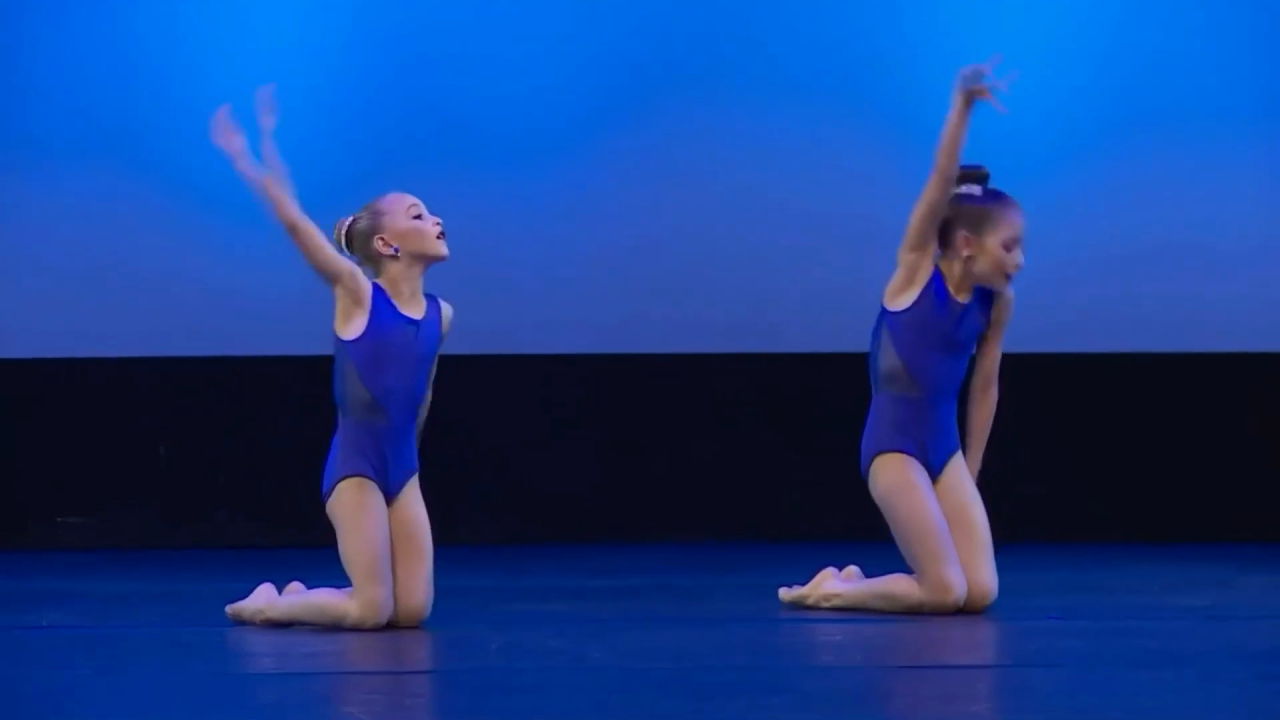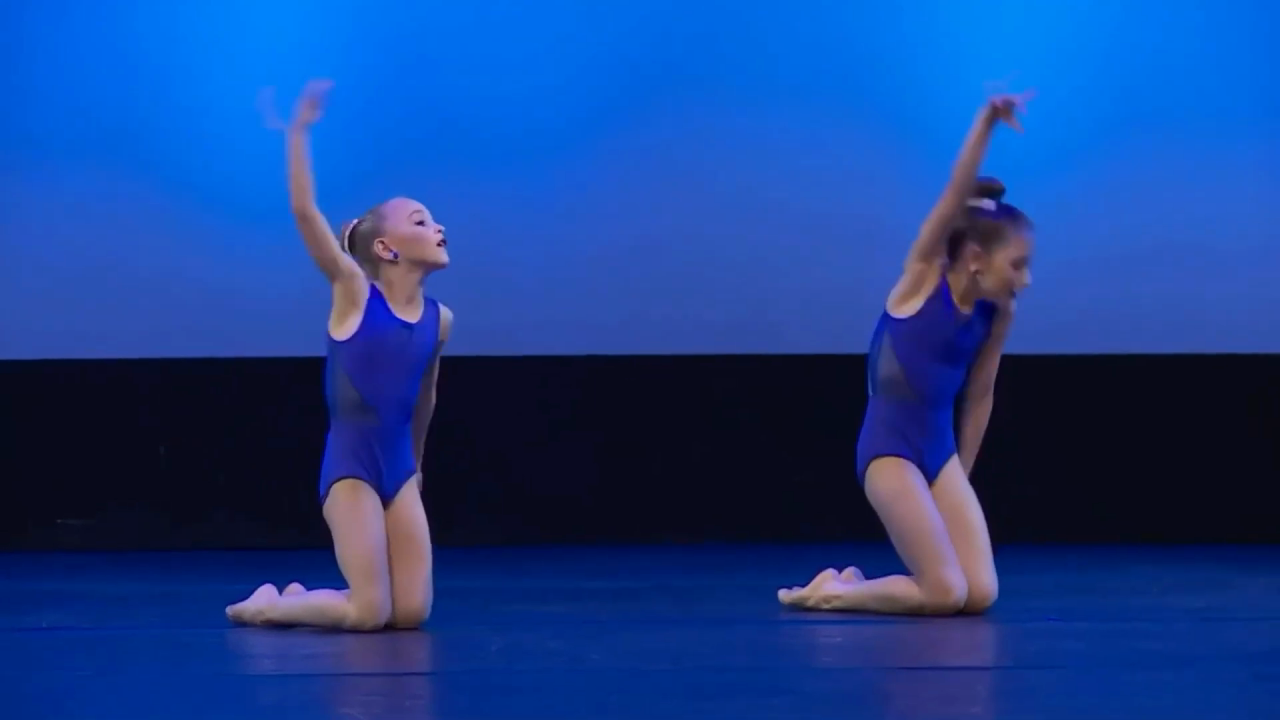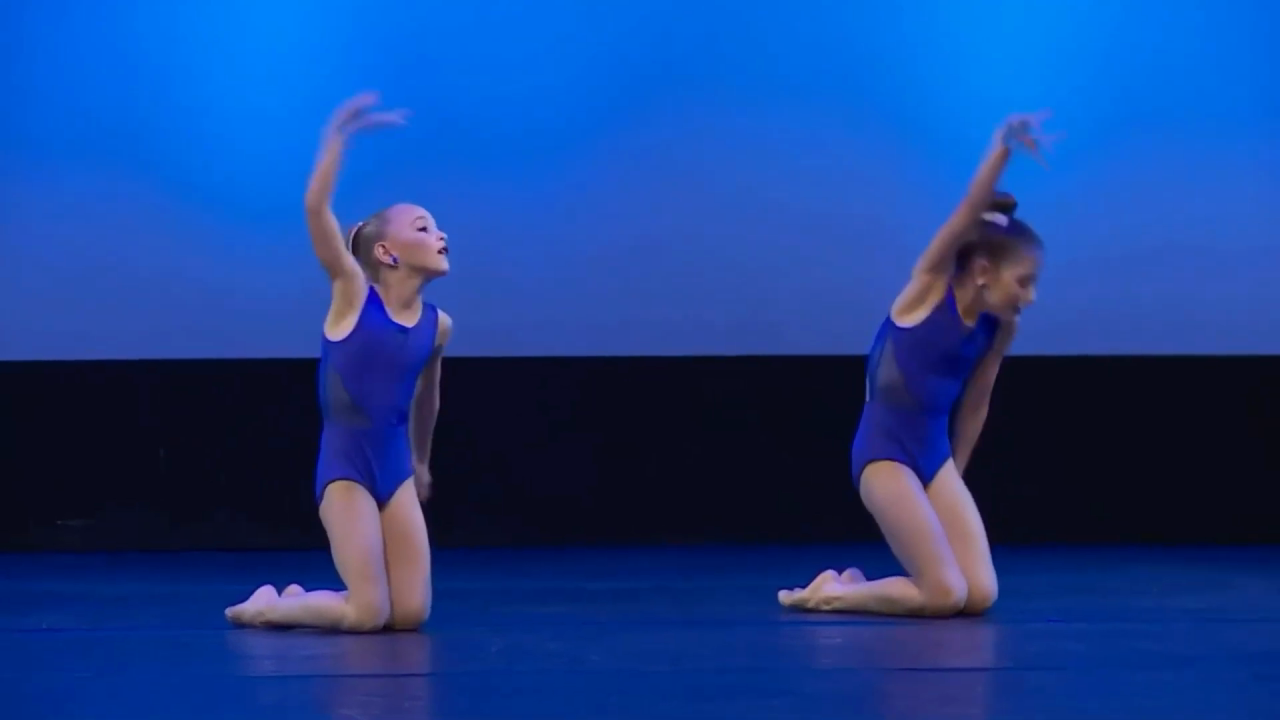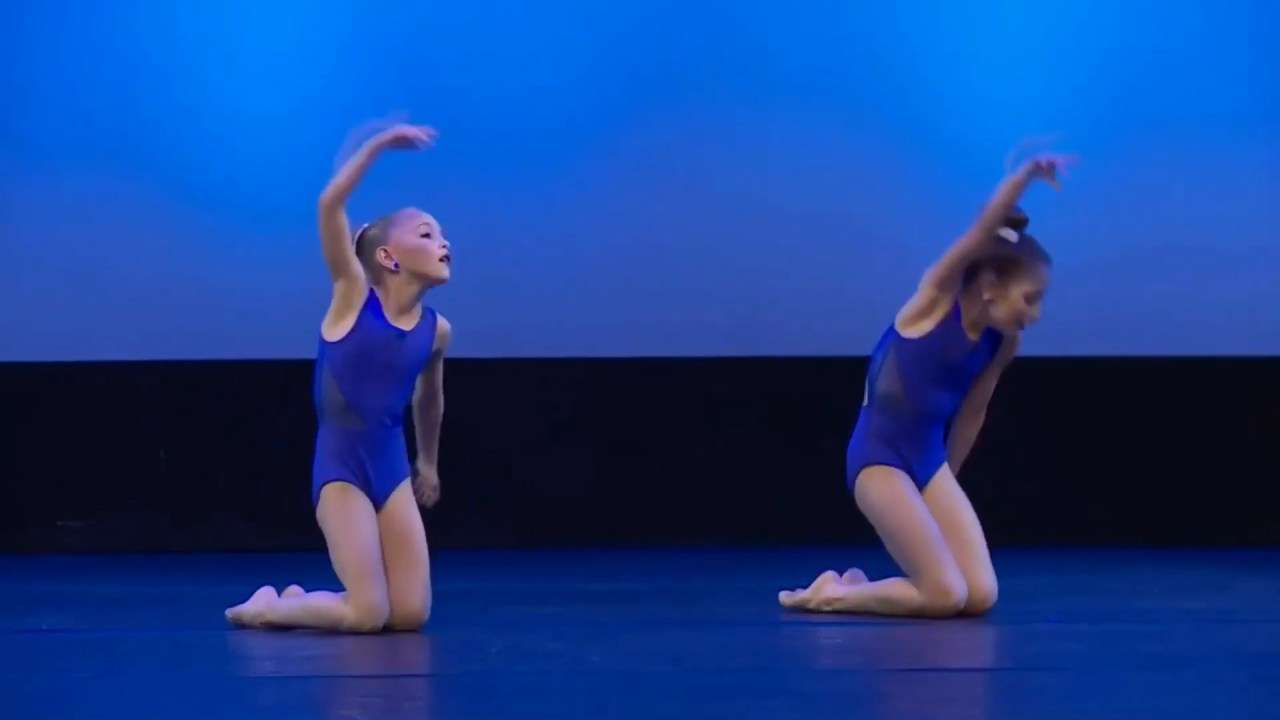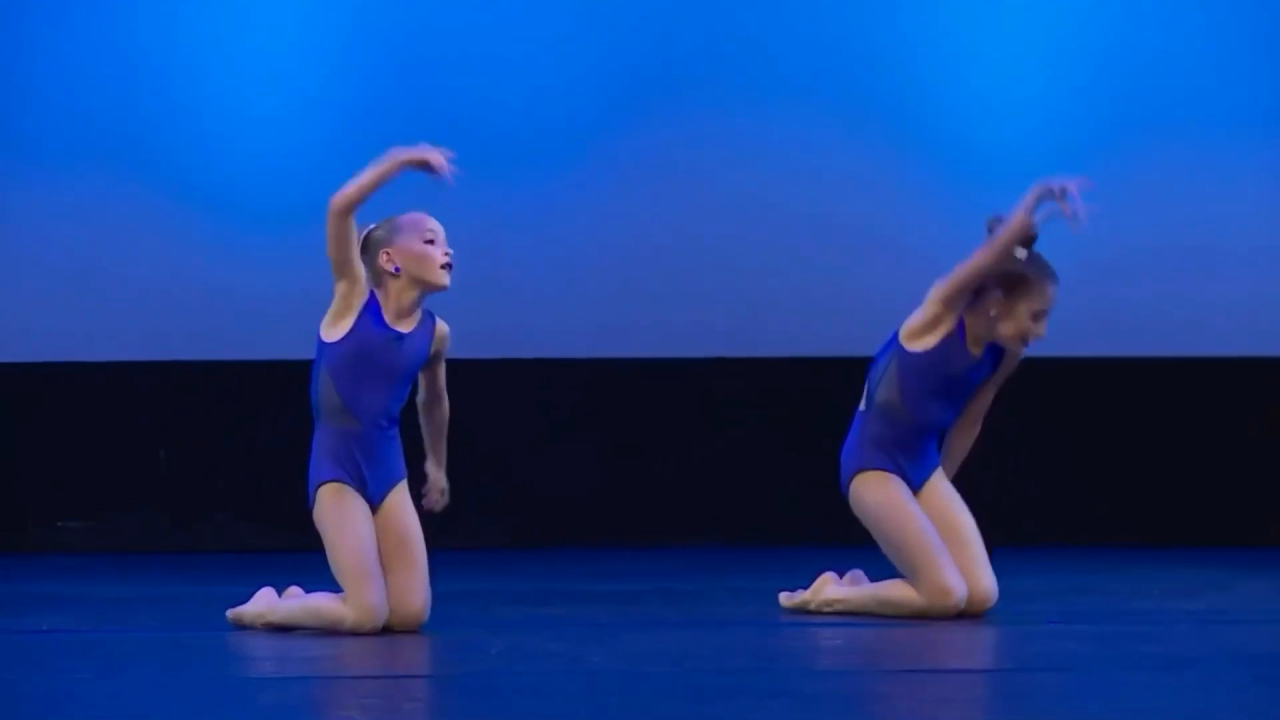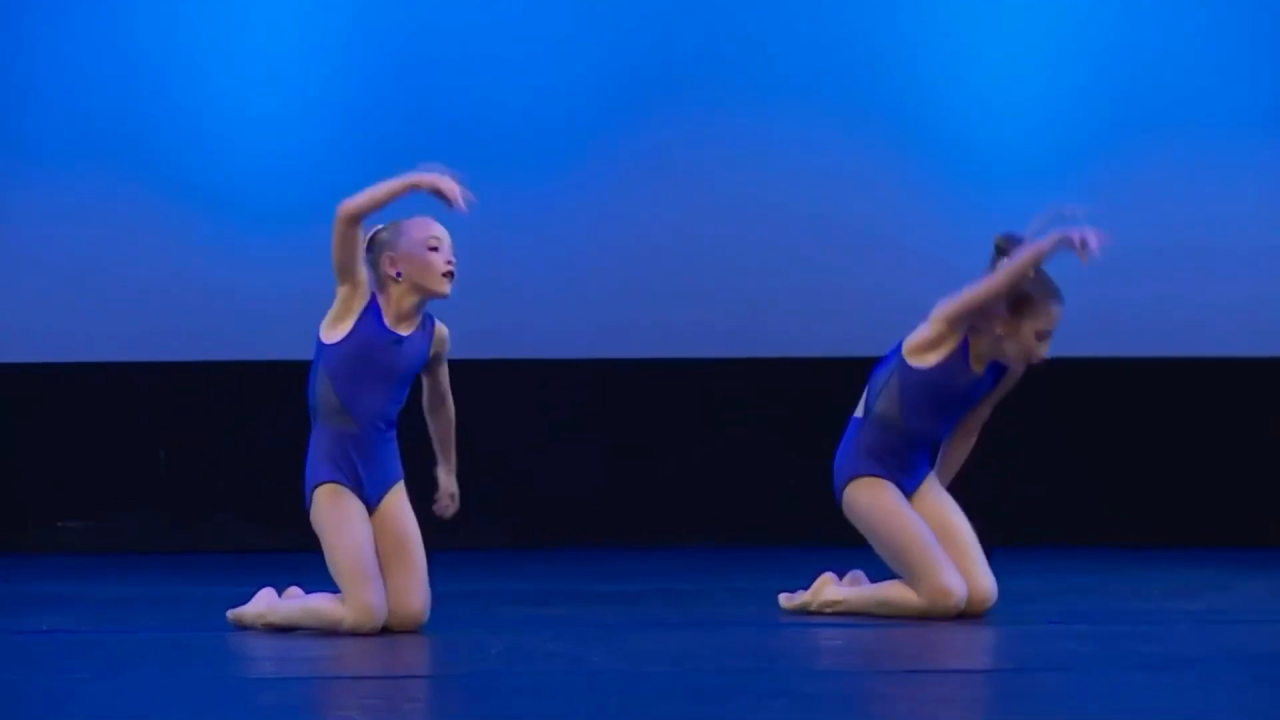
dt=0.1s
person 1, frame 1
left shoulder: (440, 315)
right shoulder: (355, 293)
right elbow: (294, 219)
right wrist: (249, 148)
left hip: (403, 471)
right hip: (354, 468)
left knee: (413, 610)
right knee: (371, 612)
left ankle: (300, 595)
right ankle: (267, 603)
person 1, frame 2
left shoulder: (439, 320)
right shoulder: (355, 294)
right elbow: (304, 210)
right wrist: (298, 130)
left hip: (399, 471)
right hip: (349, 468)
left knee: (411, 612)
right knee: (370, 613)
left ankle: (300, 598)
right ankle: (267, 605)
person 1, frame 3
left shoulder: (437, 325)
right shoulder: (353, 296)
right elbow: (315, 206)
left wrist: (420, 462)
right wrist: (340, 130)
left hip: (396, 472)
right hip: (345, 469)
left knee: (410, 615)
right knee: (368, 614)
left ankle: (299, 599)
right ankle: (267, 606)
person 1, frame 4
left shoulder: (435, 330)
right shoulder: (353, 297)
right elbow: (330, 204)
left wrist: (428, 461)
right wrist: (383, 140)
left hip: (392, 472)
right hip: (340, 470)
left knee: (410, 614)
right knee: (368, 615)
left ankle: (300, 599)
right ankle: (266, 608)
person 1, frame 5
left shoulder: (435, 333)
right shoulder: (354, 299)
right elbow: (339, 211)
left wrist: (437, 465)
right wrist: (402, 159)
left hip: (389, 472)
right hip: (337, 471)
left knee: (410, 615)
right knee: (367, 615)
left ankle: (300, 600)
right ankle: (267, 608)
person 1, frame 6
left shoulder: (434, 335)
right shoulder: (354, 300)
left elbow: (439, 404)
right elbow: (347, 215)
left wrist: (447, 468)
right wrist: (420, 179)
left hip: (385, 472)
right hip: (333, 471)
left knee: (411, 615)
right knee: (366, 617)
left ankle: (299, 602)
right ankle: (267, 609)
person 2, frame 1
left shoulder: (998, 302)
right shoulder: (916, 270)
left elbow: (985, 388)
right elbow: (940, 182)
left wrist: (972, 469)
right wrist: (962, 104)
left hip: (945, 448)
right hip: (893, 445)
left knee: (981, 593)
right knee: (946, 592)
left ankle: (856, 582)
right ankle: (832, 590)
person 2, frame 2
left shoulder: (998, 315)
right shoulder: (923, 278)
left elbow: (979, 398)
right elbow: (955, 196)
left wrist: (962, 473)
right wrist: (986, 123)
left hip: (940, 454)
right hip: (888, 449)
left knee: (980, 594)
right knee: (946, 595)
left ankle: (856, 585)
right ankle: (830, 592)
person 2, frame 3
left shoulder: (1001, 327)
right shoulder: (929, 289)
left elbow: (975, 405)
right elbow: (968, 213)
left wrist: (953, 475)
right wrist: (1004, 145)
left hip: (935, 456)
right hip: (885, 453)
left knee: (981, 595)
right knee: (947, 596)
left ankle: (855, 584)
right ankle: (830, 592)
person 2, frame 4
left shoulder: (1004, 341)
right shoulder: (935, 299)
left elbow: (971, 414)
right elbow: (982, 231)
left wrist: (944, 479)
right wrist: (1026, 171)
left hip: (929, 462)
right hip: (877, 456)
left knee: (980, 595)
right knee: (947, 596)
left ankle: (858, 586)
right ankle: (831, 594)
person 2, frame 5
left shoulder: (1006, 354)
right shoulder: (941, 314)
right elbow: (994, 252)
left wrist: (941, 481)
right wrist: (1037, 197)
left hip: (923, 466)
right hip: (873, 462)
left knee: (982, 596)
right knee: (947, 597)
left ankle: (856, 587)
right ankle: (830, 595)
person 2, frame 6
left shoulder: (1007, 370)
right shoulder: (947, 328)
right elbow: (1008, 275)
left wrist: (933, 495)
right wrist: (1056, 238)
left hip: (914, 473)
right hip: (864, 468)
left knee: (981, 595)
right knee: (947, 596)
left ankle: (859, 588)
right ankle: (830, 596)
